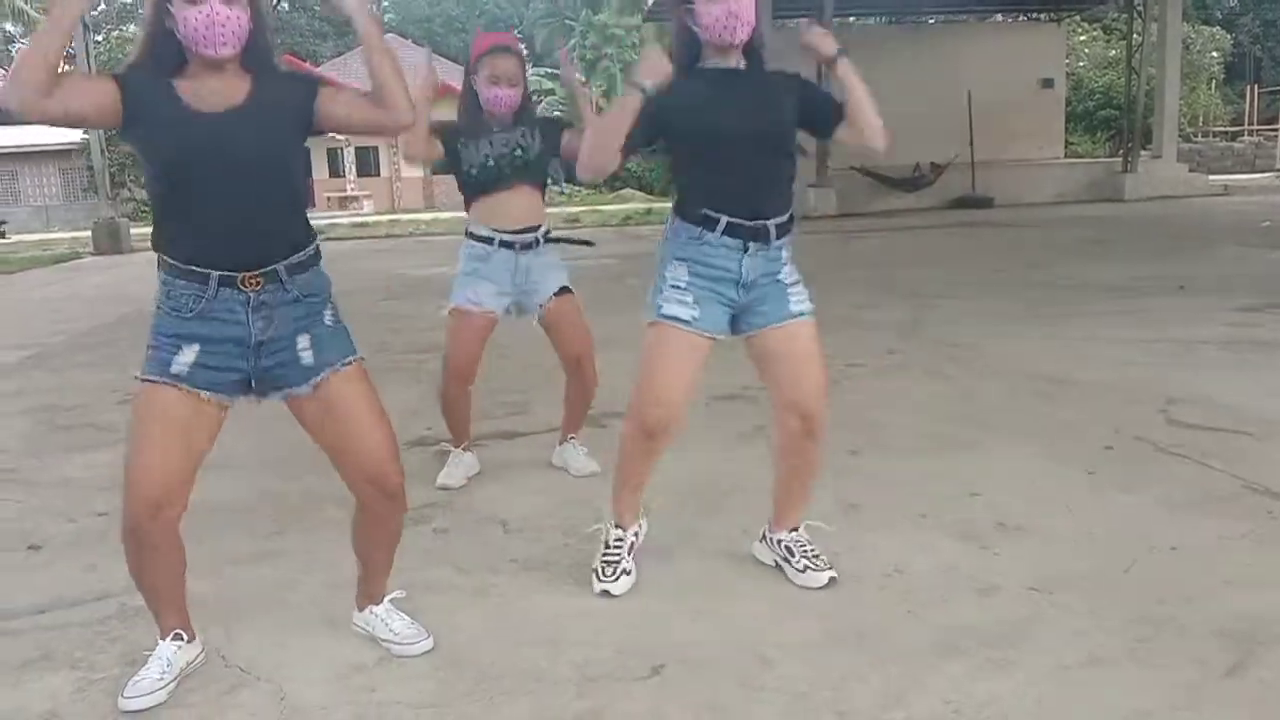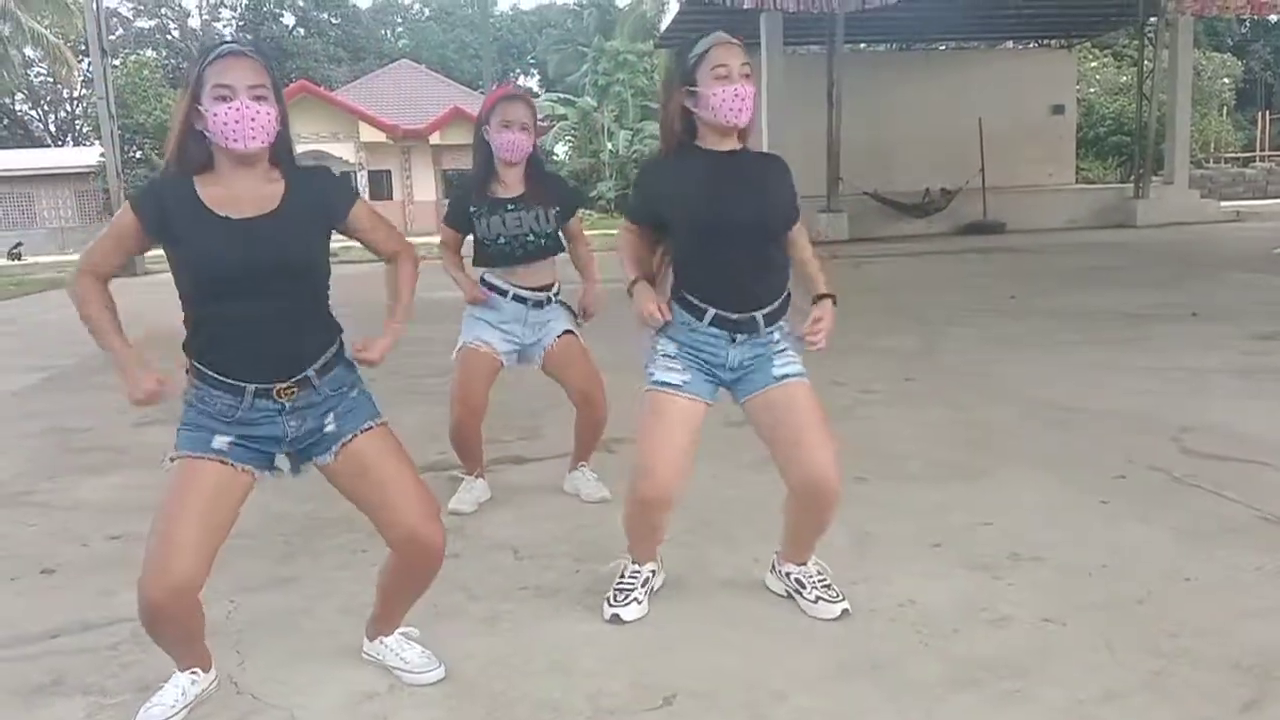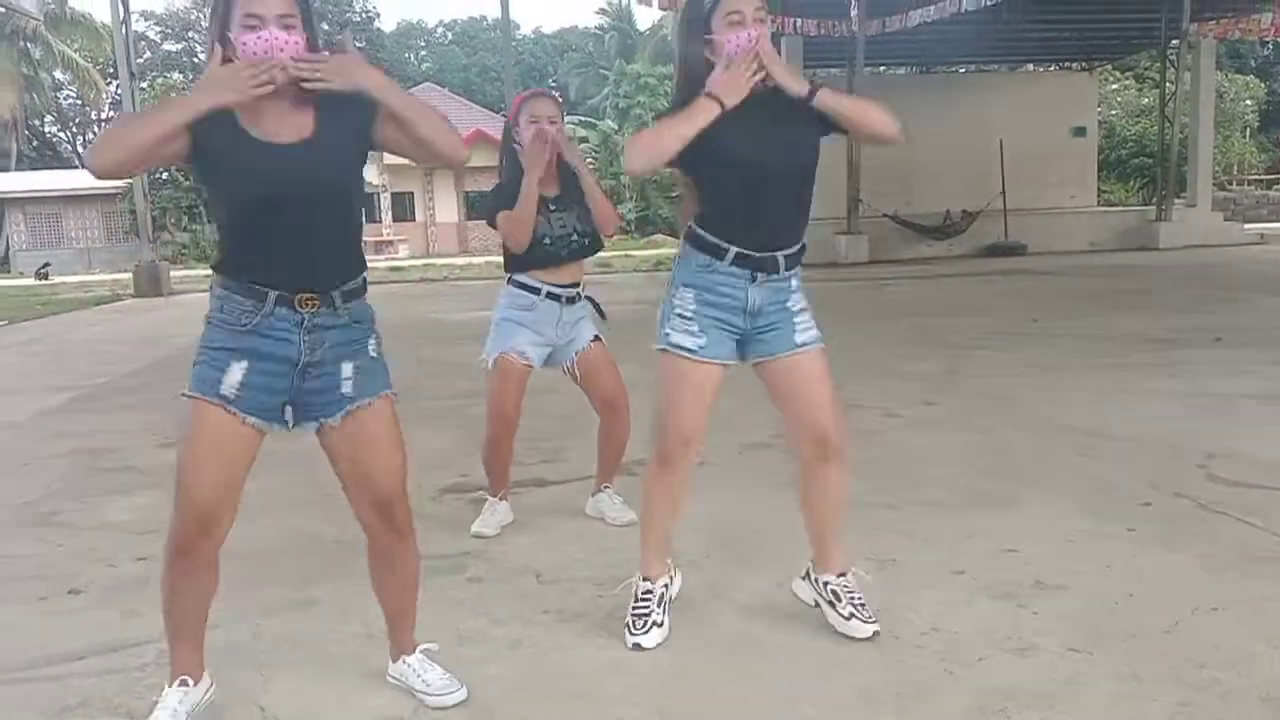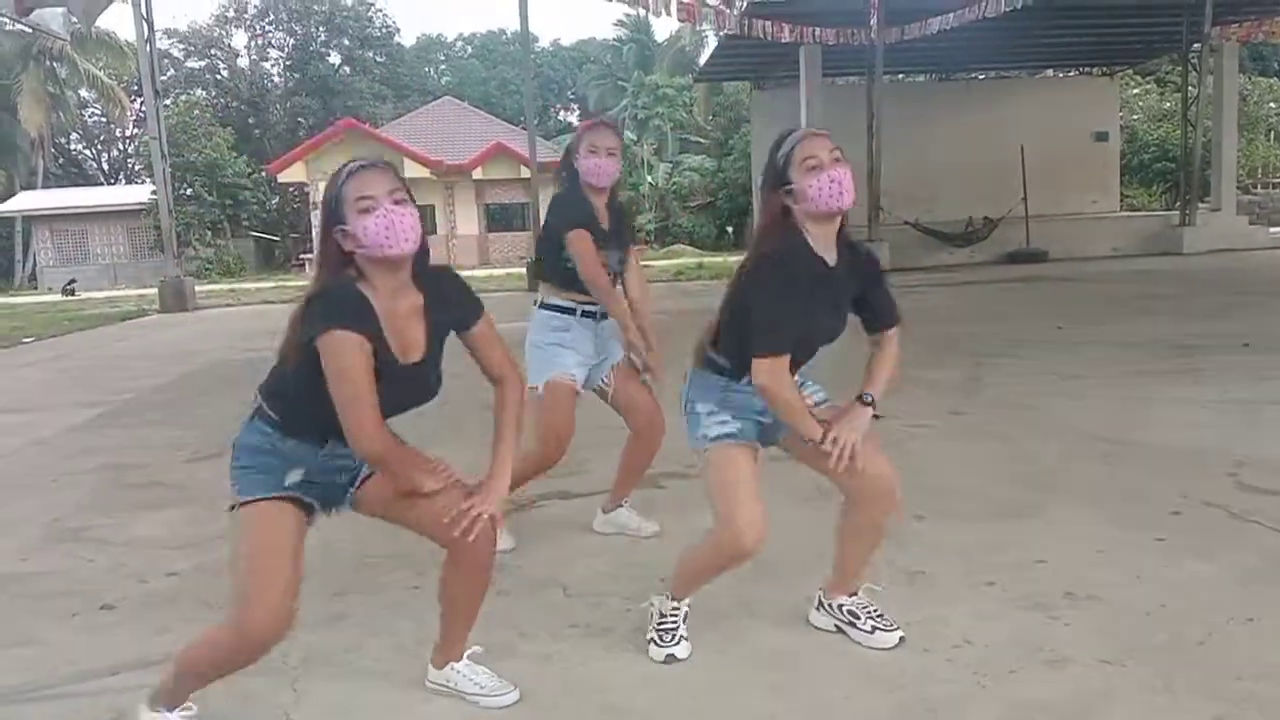
dt=0.5s
person 1, frame 1
left shoulder: (288, 91)
right shoulder: (141, 91)
left elbow: (396, 112)
left hip: (296, 305)
right hip: (196, 315)
left knee: (382, 478)
right knee: (146, 510)
left ankle: (372, 603)
right ankle: (178, 638)
person 1, frame 2
left shoulder: (318, 188)
right shoulder: (166, 199)
left elbow: (401, 253)
right elbow: (87, 278)
left wrist: (391, 331)
right wrist: (128, 363)
left hip: (328, 394)
right hip: (223, 410)
left knee: (424, 539)
right knee: (163, 593)
left ankle: (383, 633)
person 1, frame 3
left shoulder: (347, 111)
right shoulder: (208, 120)
left elbow: (452, 148)
right elbow: (105, 159)
left wrist: (377, 86)
right wrist: (211, 96)
left hip: (340, 329)
right hip: (242, 332)
left knee: (389, 510)
right knee: (198, 523)
left ankle: (405, 655)
person 1, frame 4
left shoulder: (445, 292)
right shoulder: (339, 311)
left elbow: (508, 377)
right elbow: (368, 439)
left wrist: (499, 476)
right wrist: (418, 475)
left hip: (359, 454)
right hip: (281, 456)
left knee: (473, 530)
right knee: (261, 622)
left ankle: (448, 662)
person 2, frame 1
left shoulder: (784, 88)
right shoulder: (675, 93)
left elbow: (872, 138)
right elbow: (592, 166)
left wrist: (835, 59)
right wrist: (637, 91)
left hip: (771, 264)
right hip: (700, 264)
left knee: (806, 410)
right knee: (653, 415)
left ankle: (782, 534)
right ankle: (623, 528)
person 2, frame 2
left shoulder: (772, 171)
right shoulder: (666, 172)
left elbow: (793, 237)
right elbow: (634, 233)
left wrist: (823, 297)
right wrist: (638, 285)
left hip: (767, 343)
right hip: (689, 341)
left knee: (820, 481)
right knee: (653, 487)
left ankle: (793, 565)
right ankle: (642, 565)
person 2, frame 3
left shoulder: (795, 105)
right shoulder: (699, 108)
left elbow: (888, 127)
right elbow: (638, 159)
left wrist: (802, 87)
right wrist: (714, 100)
left hip: (781, 291)
right hip: (706, 288)
left knee: (823, 440)
right knee: (675, 446)
left ankle: (828, 575)
right ankle: (654, 579)
person 2, frame 4
left shoulder: (857, 262)
right shoulder: (776, 267)
left elbow: (888, 337)
right elbow: (767, 375)
left wrist: (862, 409)
right wrist: (818, 436)
left hip: (787, 391)
right hip: (724, 397)
left knee: (879, 481)
right knee: (744, 533)
left ankle: (840, 598)
right ankle: (672, 601)
person 3, frame 1
left shoulder: (540, 127)
right shoulder: (459, 132)
right elbow: (414, 148)
left wrist: (577, 87)
right wrist: (425, 97)
left hip: (538, 254)
right hip: (483, 259)
left knee: (580, 357)
right knee: (456, 371)
left ankle: (569, 442)
right ankle: (462, 451)
person 3, frame 2
left shoulder: (553, 189)
right shoulder: (470, 195)
left elbow: (578, 240)
right elbow: (448, 250)
left wrist: (591, 285)
right wrist: (464, 280)
left hip: (547, 310)
right hip: (493, 310)
left knee: (592, 397)
right knee: (464, 410)
left ankle: (579, 470)
right ankle: (474, 478)
person 3, frame 3
left shoulder: (575, 181)
right shoulder: (507, 189)
left elbow: (610, 225)
right elbow: (516, 239)
left wrist: (579, 165)
right wrist: (532, 174)
left hip: (575, 310)
right hip: (524, 309)
left knee: (614, 401)
right knee: (501, 417)
left ankle: (602, 493)
right ankle: (498, 501)
person 3, frame 4
left shoulder: (619, 218)
right shoulder: (568, 206)
left elbow: (634, 281)
right elbow: (593, 272)
left wrist: (648, 342)
right wrist: (630, 331)
left hip: (600, 330)
right hip: (558, 329)
left knee: (651, 422)
right knee: (552, 445)
left ankle: (614, 508)
